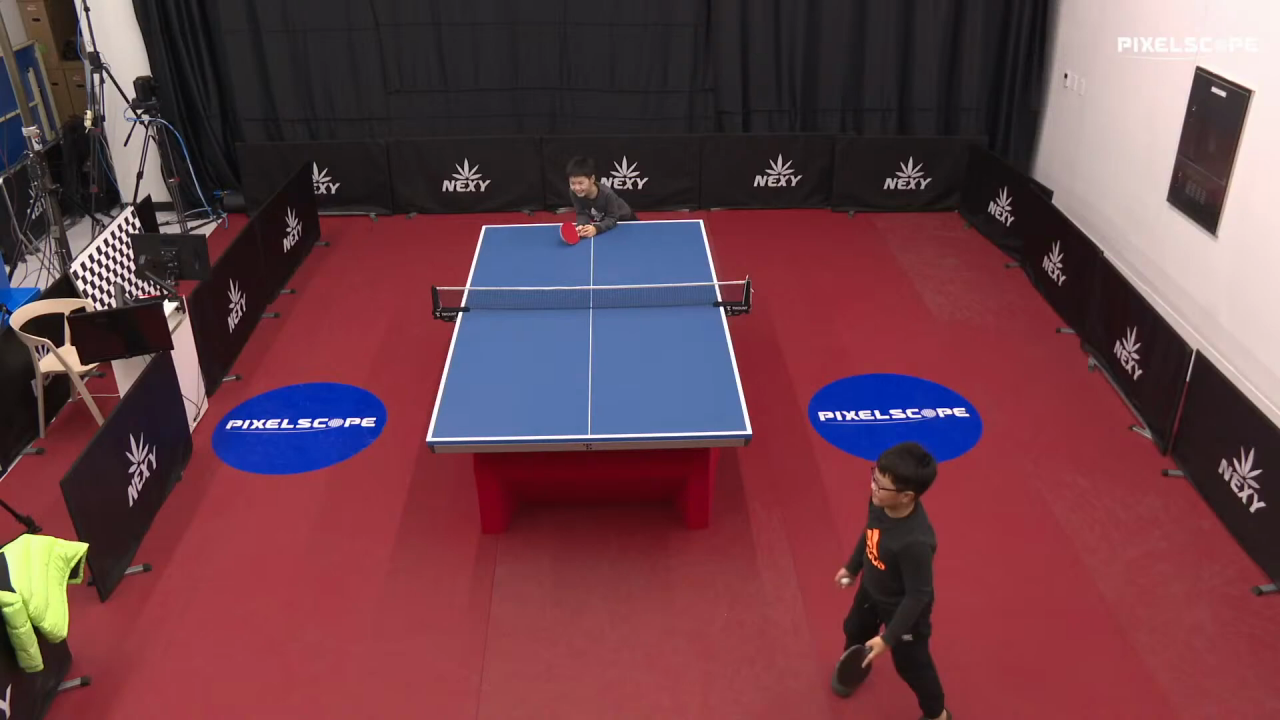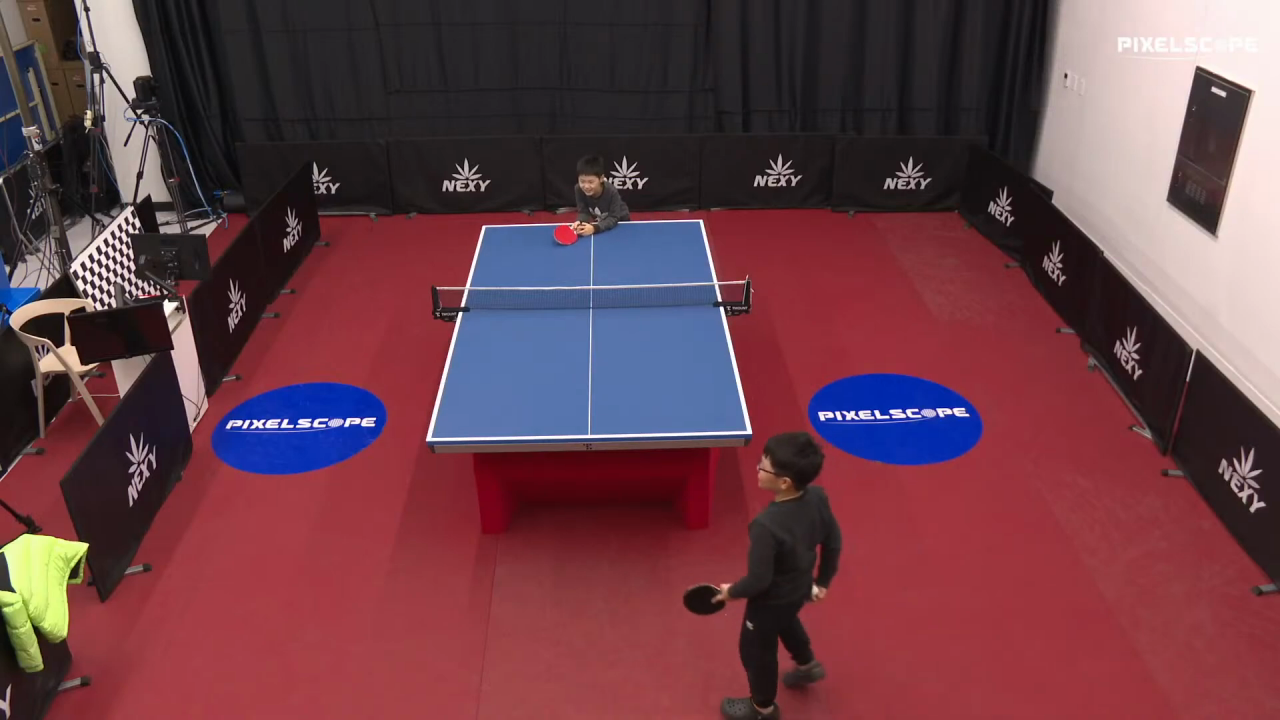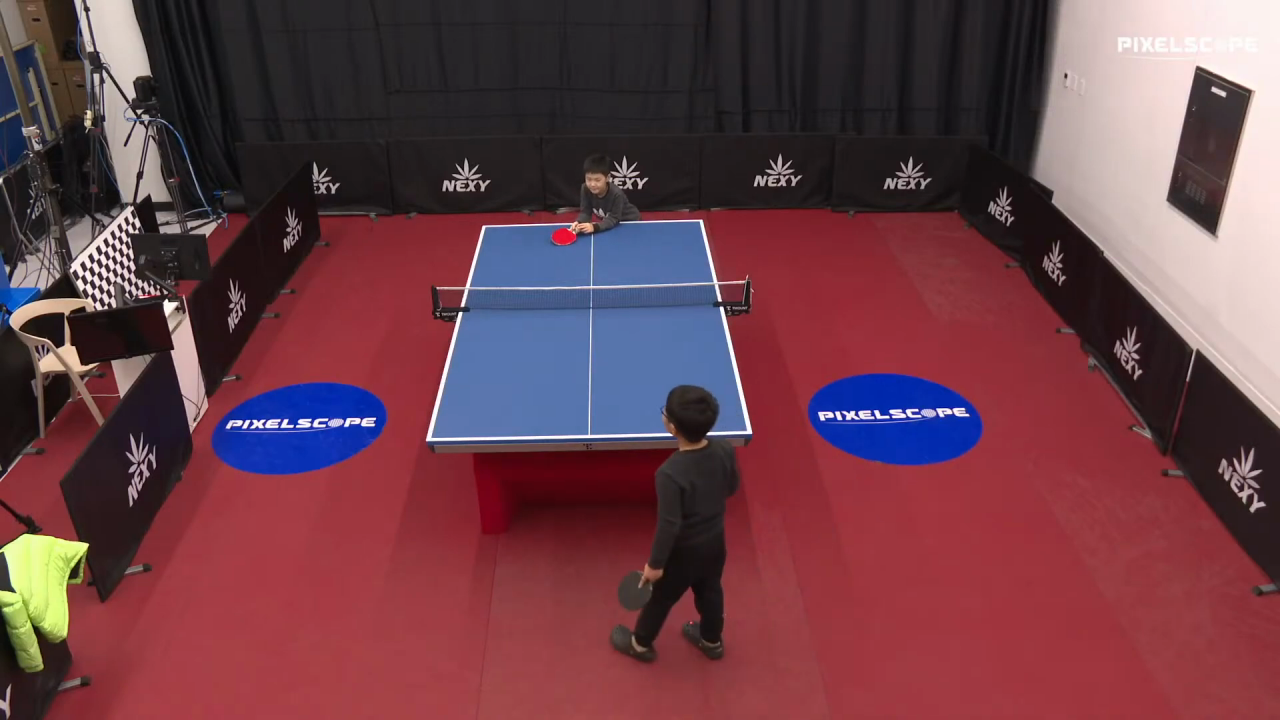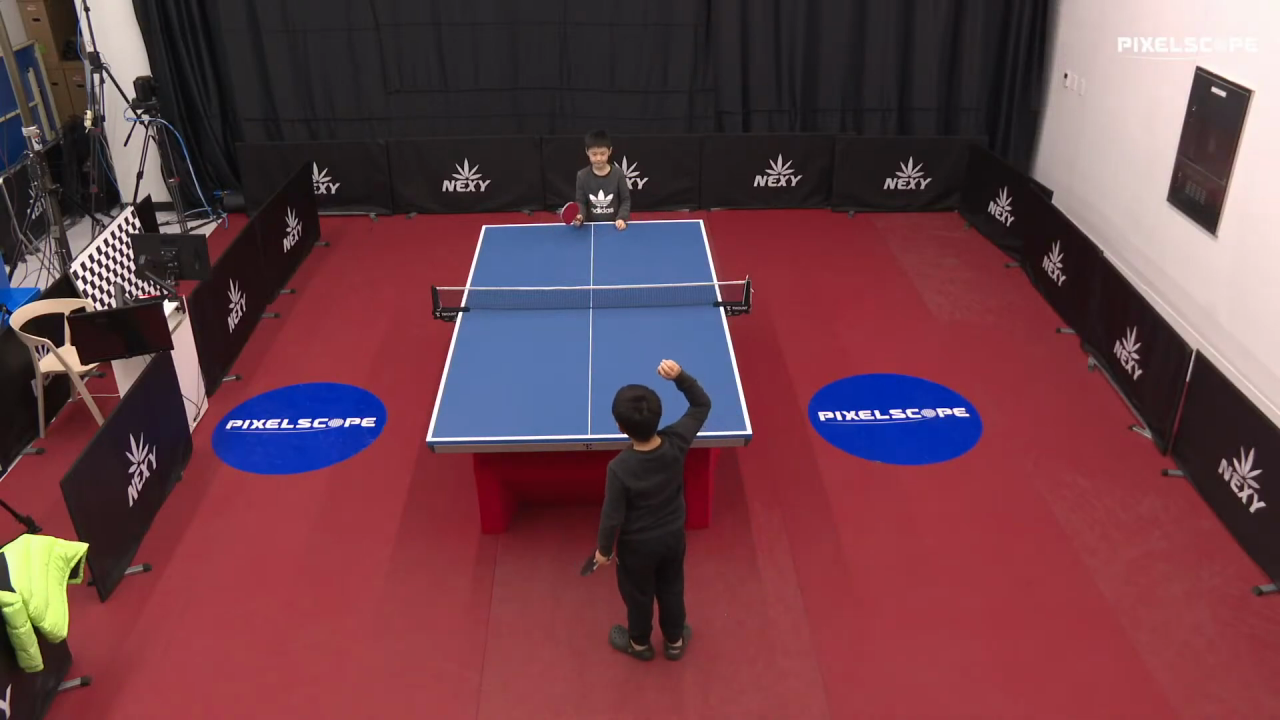
dt=1s
person 1, frame 1
left shoulder: (915, 543)
right shoulder: (880, 503)
left elbow: (917, 596)
left wrist: (887, 638)
right wrist: (851, 567)
left hip: (906, 607)
right hip: (873, 592)
left knee: (911, 664)
right knee: (855, 629)
person 1, frame 2
left shoulder: (766, 526)
right shoulder: (817, 497)
left elbow: (758, 580)
right elbow: (833, 540)
left wrist: (732, 592)
right wrist: (822, 580)
left hip: (772, 599)
right hip: (801, 587)
left knee: (755, 650)
right knee: (787, 625)
right ankle: (807, 665)
person 1, frame 3
left shoulder: (671, 473)
right shoulder: (724, 450)
left elbow: (669, 524)
right elbow: (732, 486)
left wrist: (655, 563)
left hip: (684, 549)
right hip: (714, 540)
left knee: (661, 596)
right knee: (710, 590)
left ankle: (641, 644)
right ankle: (711, 640)
person 1, frame 4
left shoulder: (619, 469)
right shoulder: (677, 444)
left elbow: (613, 517)
right elbow: (702, 405)
left wrist: (603, 549)
right wrist: (680, 377)
left hip: (637, 545)
right hip: (673, 536)
left knee: (638, 595)
right knee: (671, 590)
left ankle: (640, 643)
right ankle: (675, 640)
